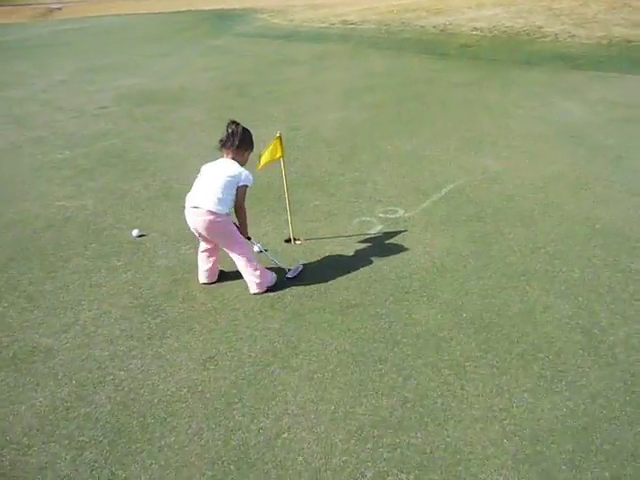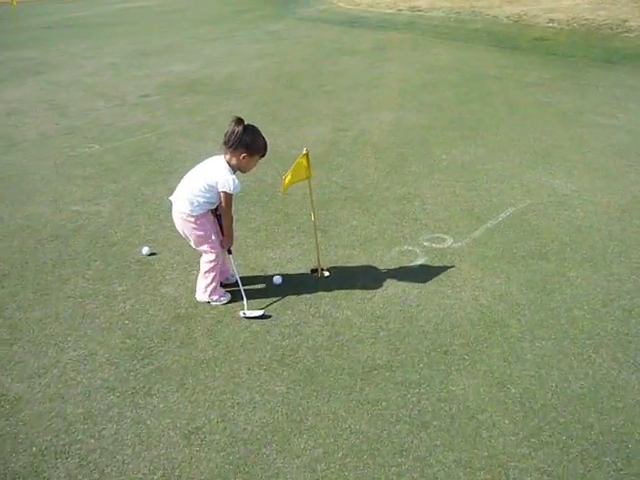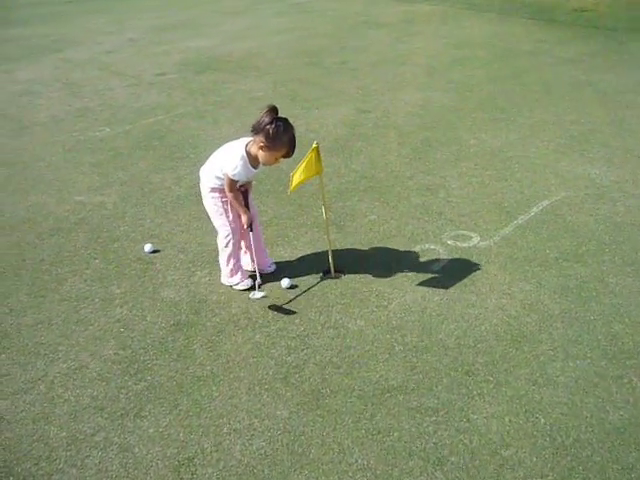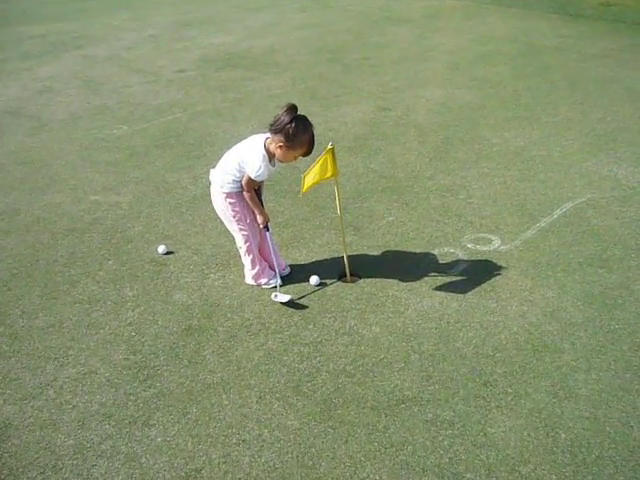
dt=1s
person 1, frame 1
left shoulder: (209, 166)
right shoulder: (243, 174)
right elbow: (239, 207)
right wrist: (245, 232)
left hip: (191, 212)
right hip: (211, 216)
left knee: (208, 243)
right knee: (240, 247)
left ankle: (207, 274)
person 1, frame 2
left shoulder: (219, 161)
right shoulder: (228, 179)
right elbow: (227, 212)
left wrist: (224, 233)
right wrist: (229, 236)
left hip: (187, 206)
right hip: (190, 215)
left knee: (217, 240)
right knee: (213, 250)
left ankle: (220, 275)
right ankle: (208, 293)
person 1, frame 3
left shoulder: (254, 146)
right shoulder: (238, 162)
right elbow: (230, 190)
left wrist: (247, 183)
right wrist: (244, 213)
left hip: (233, 184)
right hip: (215, 188)
left knee: (251, 223)
right knee: (230, 230)
left ankle: (256, 262)
right ankle: (232, 274)
person 1, frame 4
left shoulder: (269, 141)
right shoulder: (259, 163)
right elbow: (247, 189)
left wrist: (261, 208)
right wrist: (260, 213)
left hip: (241, 186)
right hip: (227, 192)
left knee: (260, 228)
right knee: (247, 234)
left ankle: (273, 265)
right ankle: (258, 275)
